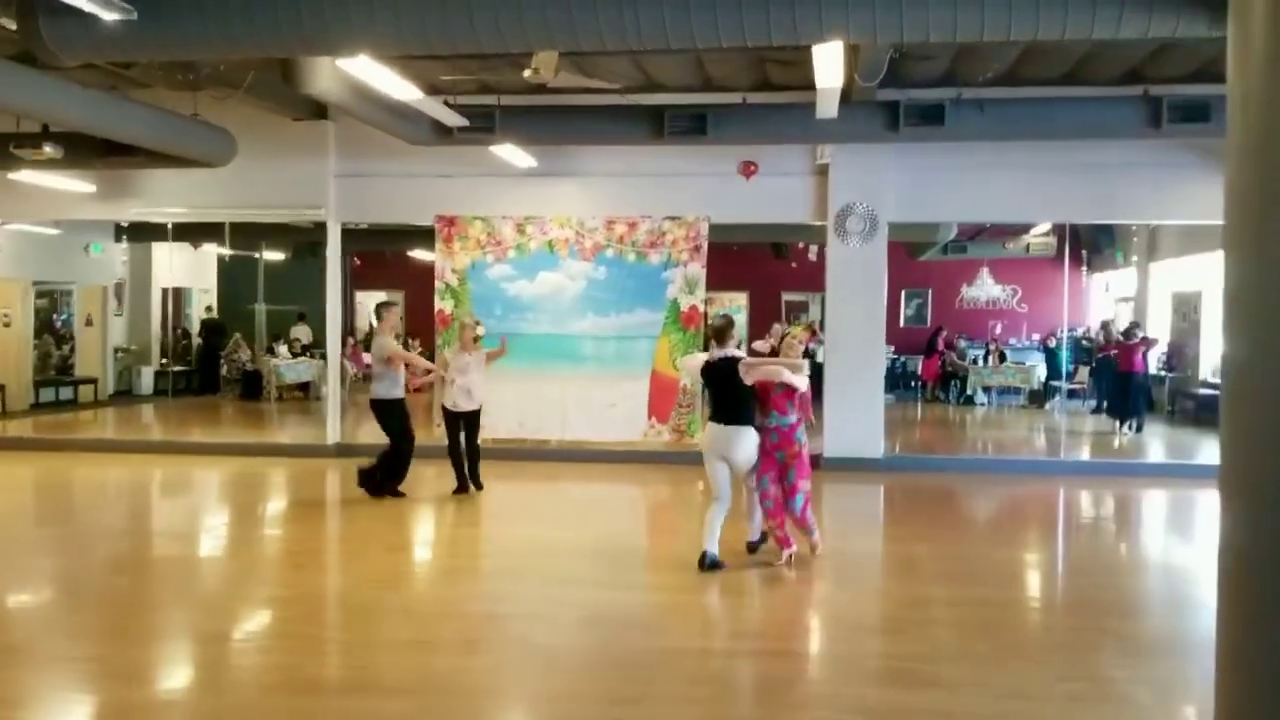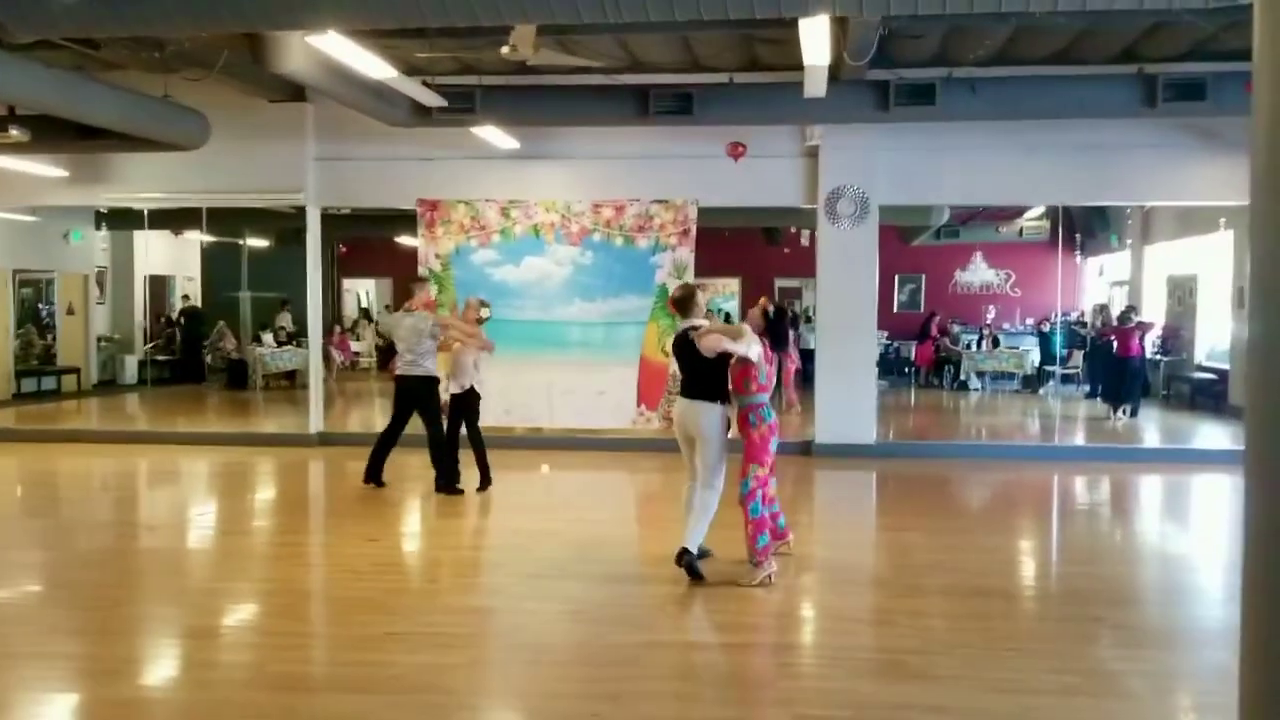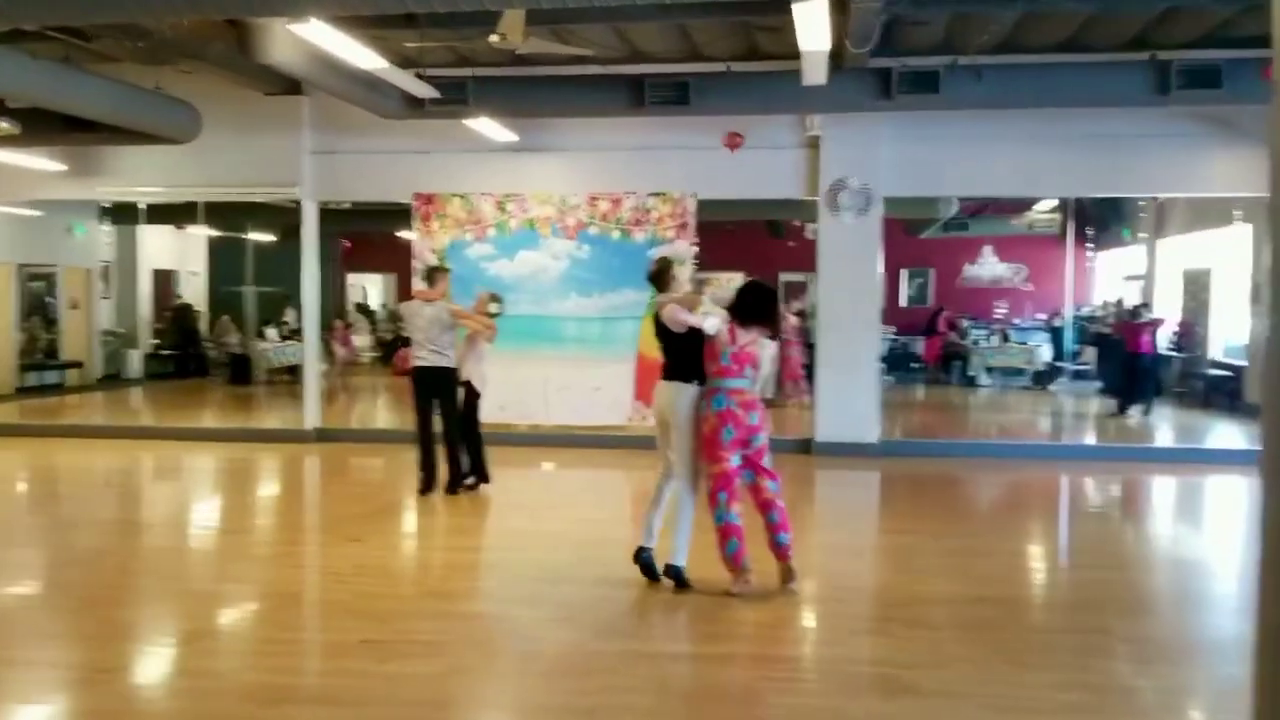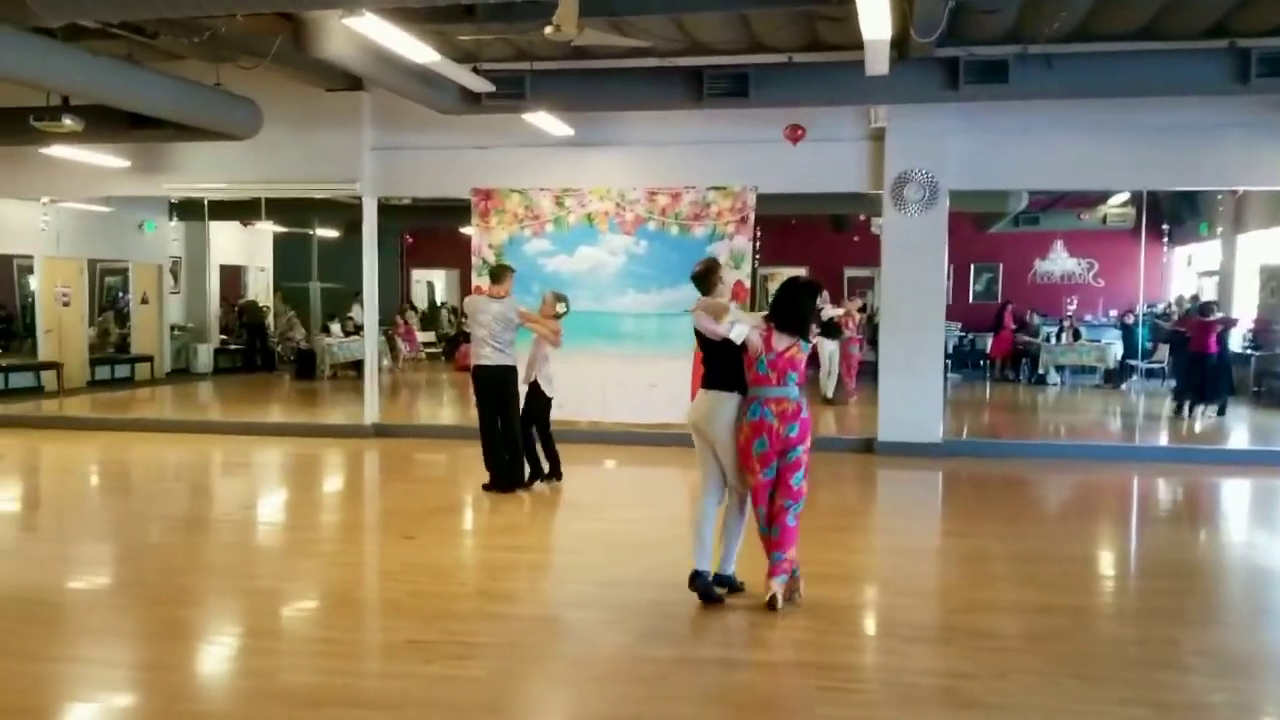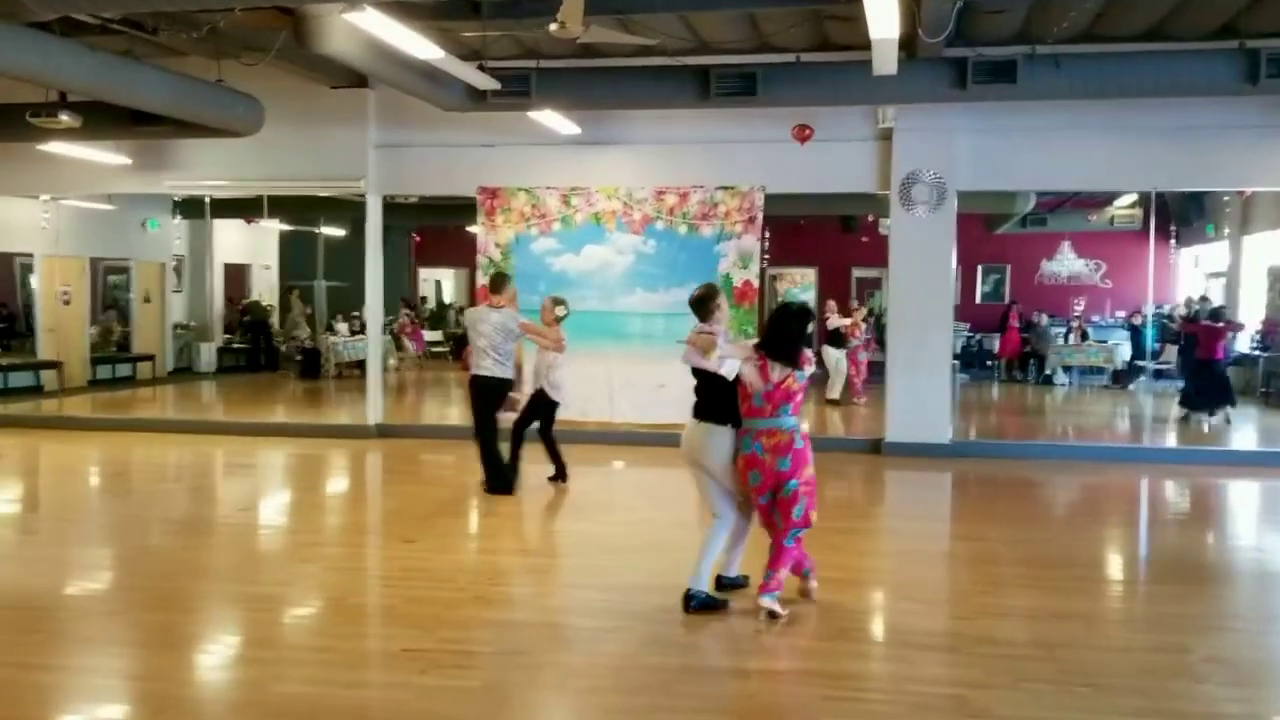
dt=0.4s
person 1, frame 1
left shoulder: (705, 365)
right shoulder: (744, 365)
left elbow: (685, 363)
right elbow: (790, 369)
left wrist: (710, 353)
right wrist: (794, 374)
left hip: (713, 434)
right hip: (741, 435)
left knee: (720, 498)
right knee: (752, 486)
left ankle: (709, 551)
right ankle: (754, 537)
person 1, frame 2
left shoulder: (678, 339)
right shoulder: (706, 335)
right elbow: (732, 343)
right wrist: (744, 346)
left hip: (683, 407)
right hip: (709, 412)
left knee: (695, 480)
right knee: (711, 485)
left ankle: (693, 546)
right ankle: (689, 548)
person 1, frame 3
left shoulder: (663, 312)
right shoulder: (674, 310)
right elbow: (687, 307)
right wrist: (708, 321)
left hip: (665, 392)
right hip: (686, 394)
left knee: (667, 474)
right knee: (686, 480)
left ankle: (646, 547)
right ankle: (676, 562)
person 1, frame 4
left shoulder: (709, 314)
right shoulder: (715, 314)
right elbow: (703, 316)
right wrist: (743, 328)
left hip: (704, 405)
right hip: (726, 406)
left knee: (711, 492)
right knee: (739, 491)
left ankle: (701, 570)
right ankle: (725, 571)
person 1, frame 5
left shoulder: (707, 340)
right shoulder: (712, 342)
right elbow: (694, 351)
right wrist: (737, 361)
left hip: (695, 435)
right hip: (718, 437)
left knee: (724, 514)
right knee: (749, 501)
left ankle: (697, 589)
right ankle: (727, 574)
person 2, frame 1
left shoulder: (797, 374)
right shoulder: (764, 368)
left wrist: (760, 366)
left hip: (791, 440)
right hip: (767, 441)
left knee: (795, 500)
right knee: (768, 496)
left ankle: (811, 530)
right ankle: (785, 545)
person 2, frame 2
left shoulder: (756, 343)
right shoulder: (760, 345)
left elbow: (742, 331)
left wrist: (710, 330)
left hip: (758, 422)
right hip: (758, 420)
left knee: (751, 490)
right knee: (762, 484)
left ankle: (762, 560)
right ankle: (781, 535)
person 2, frame 3
left shoulder: (722, 323)
right shoulder: (756, 336)
left hip: (720, 410)
right hip: (752, 408)
left knee: (723, 490)
right knee: (765, 484)
left ankle: (739, 568)
right ankle: (785, 558)
person 2, frame 4
left shoulder: (759, 329)
right shoulder: (805, 338)
left hip: (757, 421)
right hip: (795, 420)
left knee: (764, 504)
right knee: (787, 504)
left ankle: (788, 574)
right ankle: (779, 576)
person 2, frame 5
left shoulder: (751, 358)
right shoulder: (804, 364)
left hip: (754, 449)
right hip: (791, 448)
left knee: (775, 523)
right knee: (791, 525)
left ankle: (805, 573)
right ankle: (769, 592)
person 3, frame 1
left shoulder: (388, 340)
right shoulder: (382, 341)
right elbow: (410, 358)
left wrist: (413, 379)
right wrist: (436, 368)
left hip: (395, 399)
right hip: (385, 401)
left knee: (406, 442)
right knee: (401, 445)
left ankle: (387, 484)
right ankle: (369, 476)
person 3, frame 2
left shoulder: (394, 319)
right shoulder: (429, 319)
right elbow: (454, 331)
right wrist: (481, 341)
left hip: (402, 379)
right hip: (424, 381)
left knee: (395, 426)
right knee: (435, 430)
left ankle: (373, 472)
right ankle: (445, 481)
person 3, frame 3
left shoulder: (408, 308)
right shoulder: (448, 309)
right elbow: (482, 323)
right wrist: (489, 328)
left hip: (421, 371)
right hip: (445, 371)
left knee: (425, 426)
right knee: (451, 426)
left ankle: (428, 479)
right ankle: (454, 481)
person 3, frame 4
left shoulder: (471, 303)
right shoulder: (512, 308)
right elbow: (544, 325)
right wrist: (553, 336)
left hip: (483, 370)
right hip: (507, 370)
left knee: (489, 424)
right knee: (511, 424)
left ankle: (498, 478)
right ankle: (514, 478)
person 3, frame 5
left shoulder: (471, 315)
right shoulder: (513, 318)
right elbow: (545, 334)
right wrist: (556, 342)
left hip: (481, 378)
right hip: (504, 379)
left knee: (484, 430)
right knee: (489, 426)
left ankle: (501, 482)
right ankle: (499, 477)
person 4, frame 1
left shoulder: (482, 355)
right shoulder: (449, 355)
left elbow: (500, 353)
right elbow: (440, 374)
left wrist: (503, 341)
left hip: (473, 406)
right hip: (451, 406)
left knee: (472, 443)
right knee: (454, 444)
left ankle: (474, 476)
right ankle: (462, 483)
person 4, frame 2
left shoulder: (477, 335)
left hip: (469, 388)
right hip: (456, 388)
left knee: (472, 431)
right knee: (451, 430)
left ankle: (485, 476)
right ankle: (452, 470)
person 4, frame 3
left shoulder: (485, 327)
right shoulder: (478, 327)
left hip: (472, 380)
right hip: (469, 379)
left knee: (469, 427)
right knee: (465, 425)
left ankle: (480, 473)
right ankle: (475, 468)
person 4, frame 4
left shoulder: (553, 328)
left hip: (540, 383)
right hip: (539, 383)
left knee: (525, 427)
right knee: (542, 429)
left ankle: (536, 470)
right ankle: (554, 470)
person 4, frame 5
left shoulder: (557, 335)
left elbow: (546, 344)
left hip: (548, 389)
right hip: (546, 389)
left knee: (519, 427)
right knee: (545, 432)
